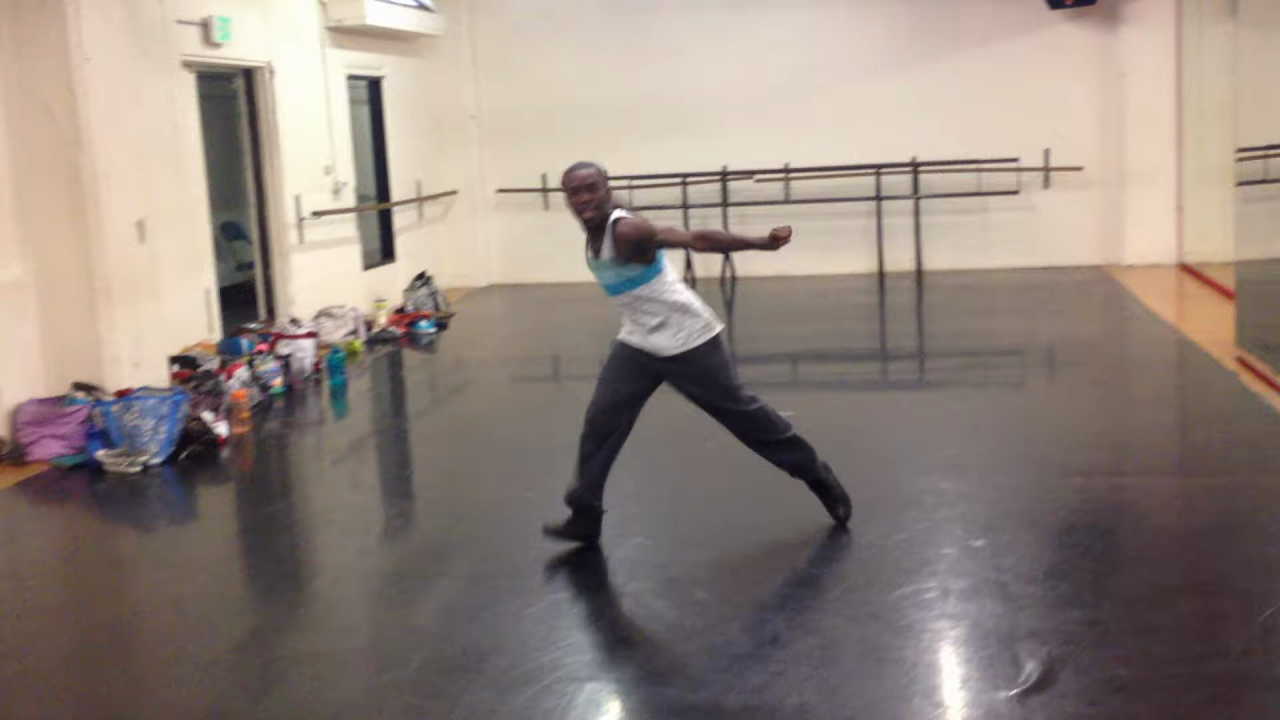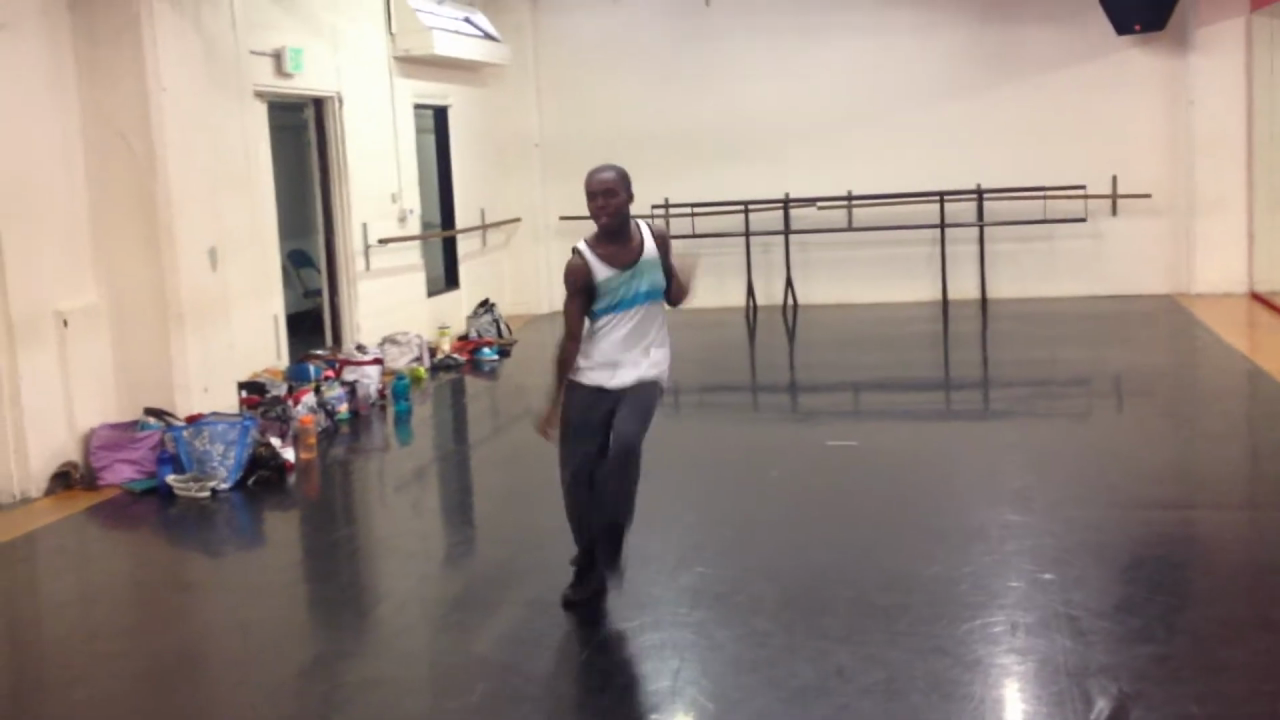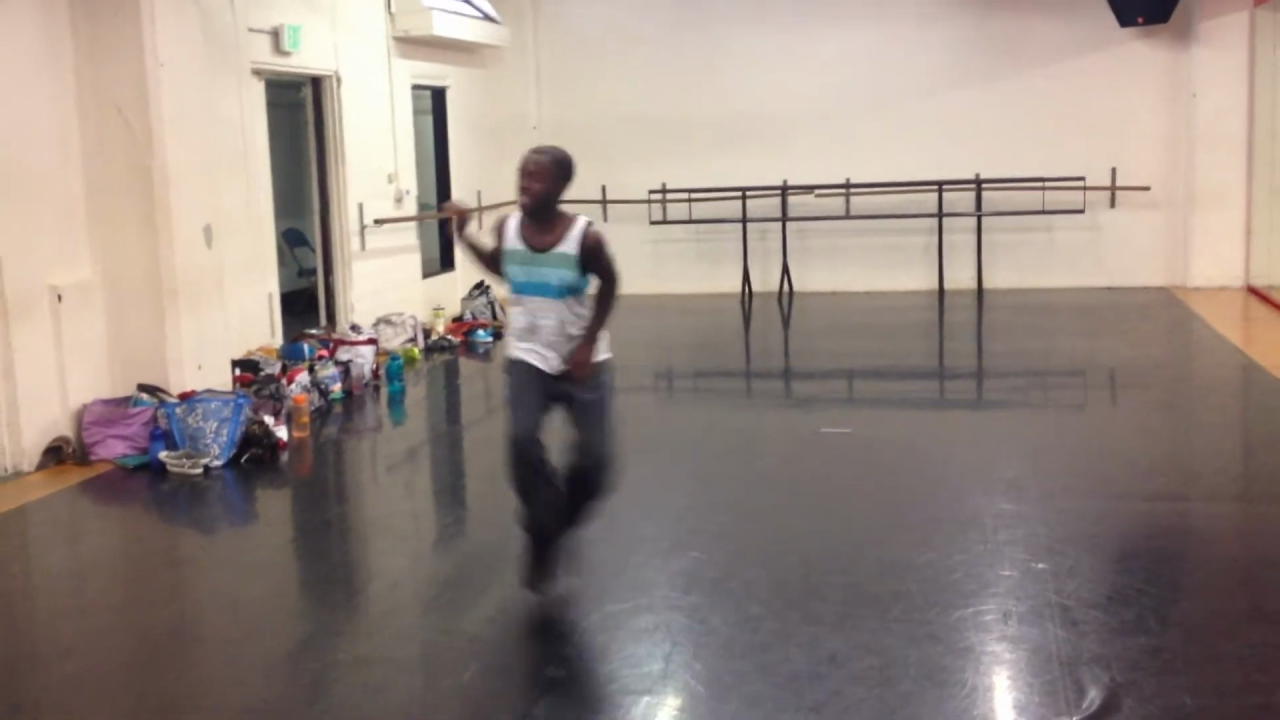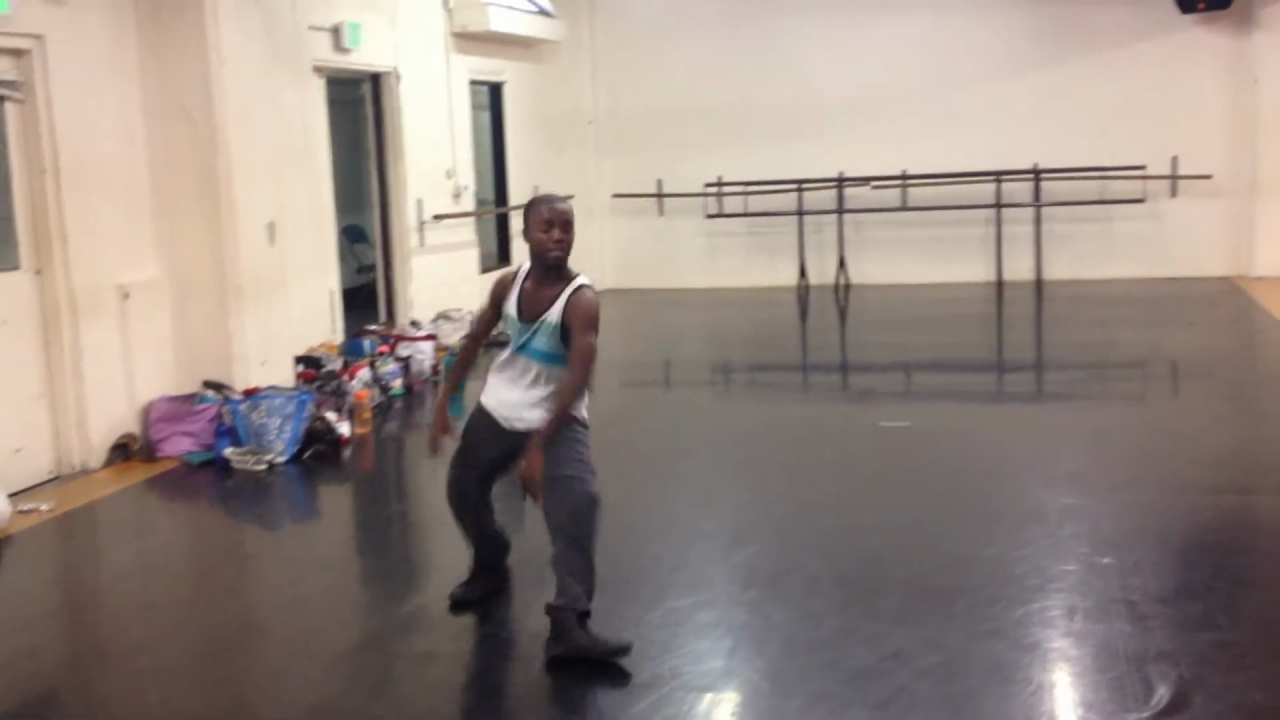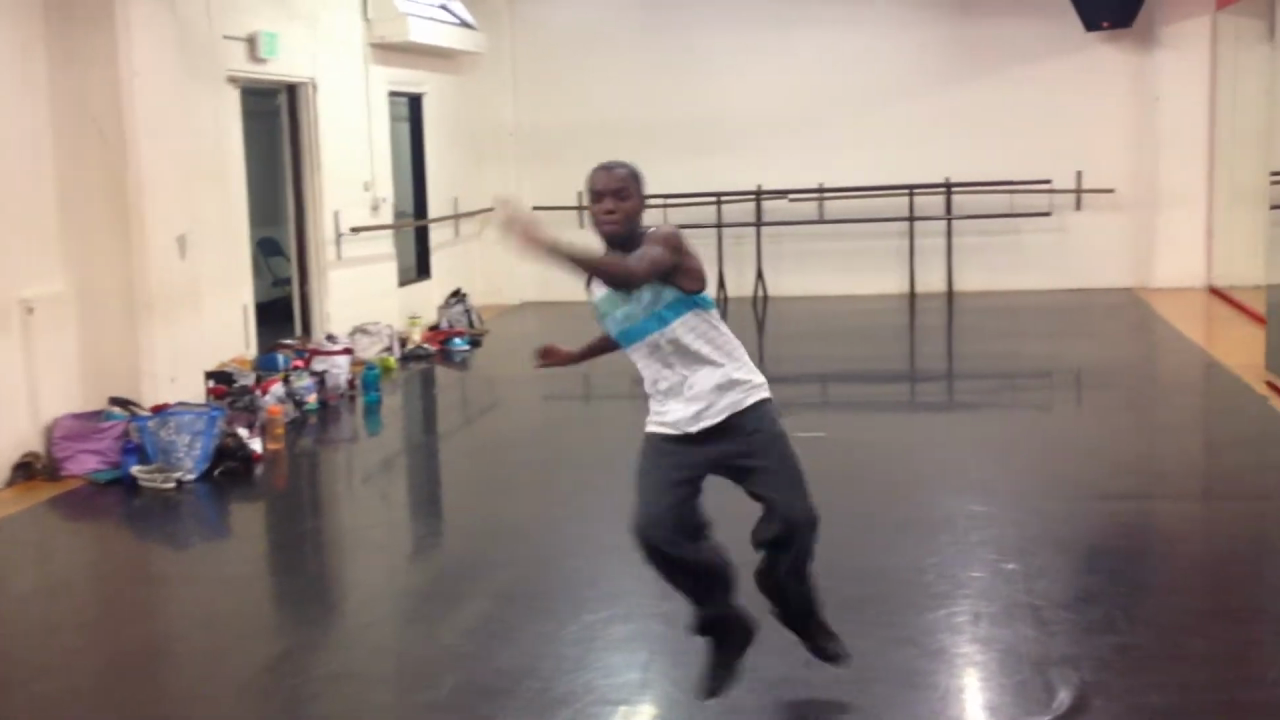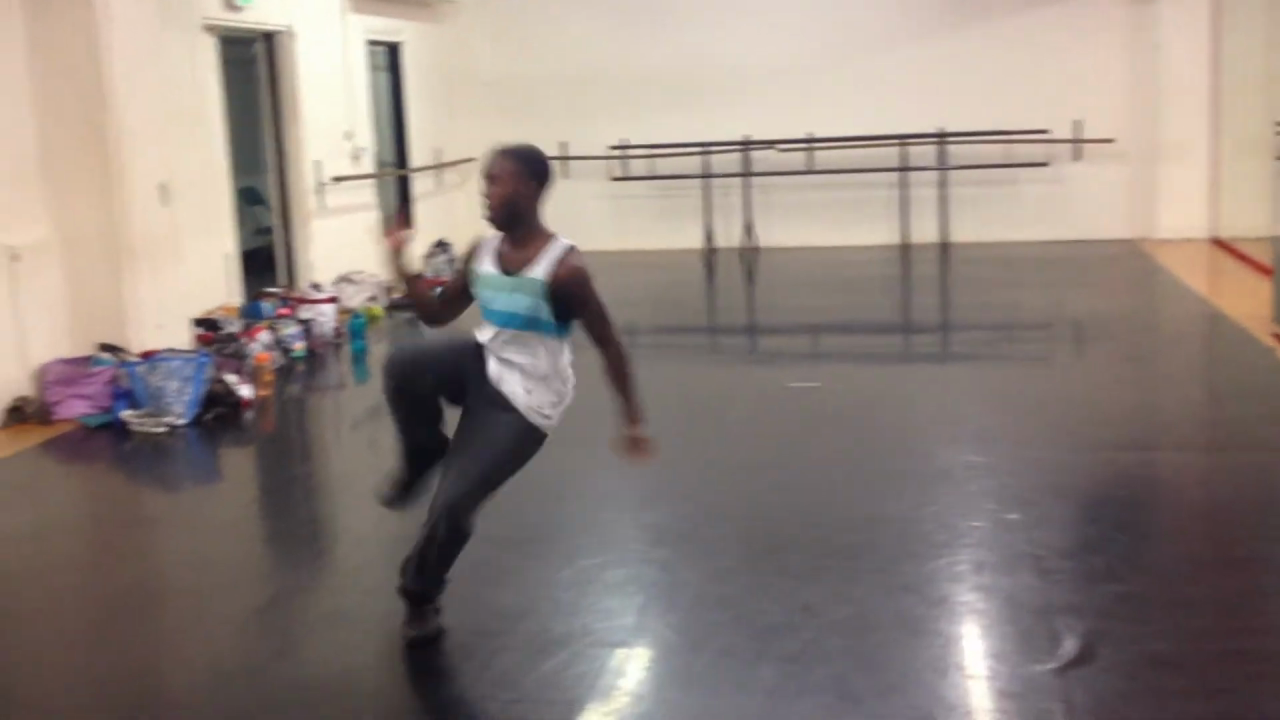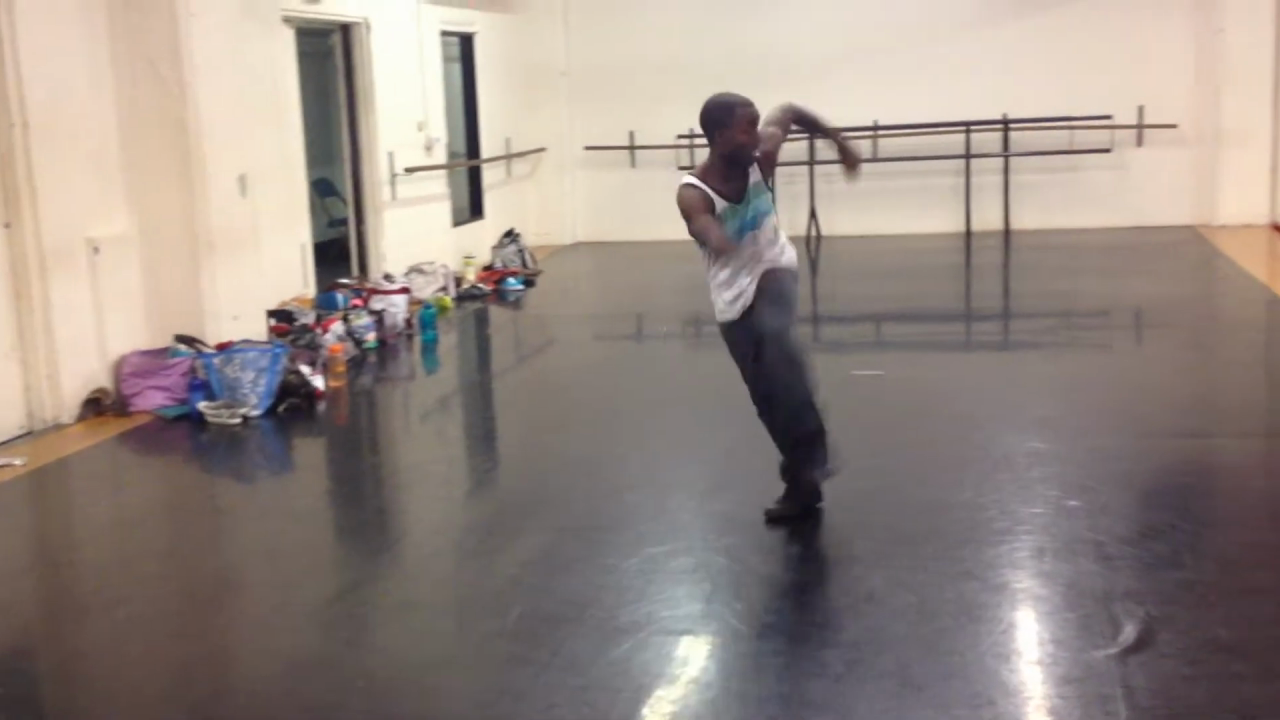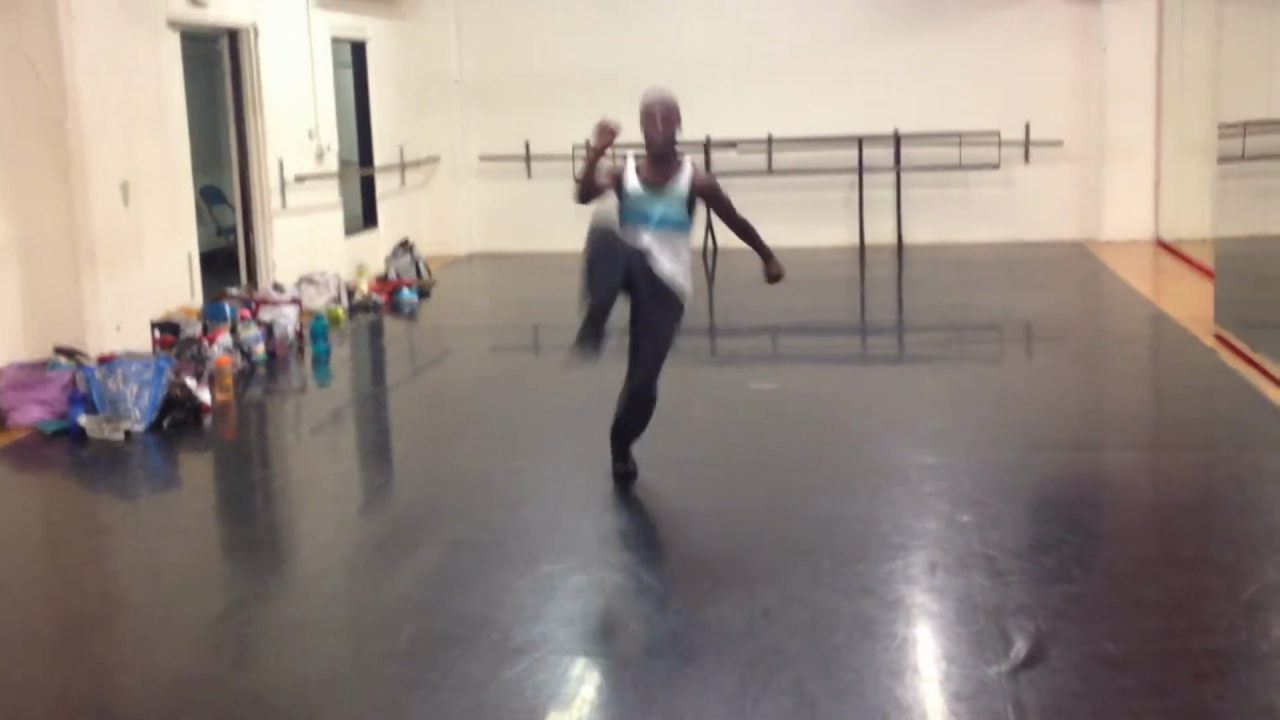
dt=0.7s
person 1, frame 1
left shoulder: (627, 230)
right shoulder: (597, 236)
left elbow: (697, 239)
left wrist: (764, 243)
left hip: (688, 337)
right hip: (641, 340)
left knee: (742, 413)
right knee: (602, 419)
left ankle: (819, 477)
right ankle: (585, 515)
person 1, frame 2
left shoulder: (655, 238)
right shoulder: (580, 262)
left elbow: (671, 298)
right elbow: (571, 337)
left wrist: (682, 284)
right wrist: (555, 403)
left hip: (643, 375)
right hip: (590, 380)
left knee: (624, 447)
right knee: (580, 473)
left ankle: (609, 546)
right ankle: (591, 568)
person 1, frame 3
left shoulder: (586, 238)
right shoulder: (507, 227)
left elbow: (609, 286)
left wrist: (589, 341)
right wrist: (465, 237)
left hip: (581, 360)
right hip: (527, 356)
left knee: (595, 457)
right knee: (522, 442)
left ankle: (560, 525)
right ankle: (543, 537)
person 1, frame 4
left shoulder: (582, 302)
right shoulder: (509, 284)
left elbow: (577, 381)
right elbow: (474, 342)
left wrist: (539, 449)
right wrist: (442, 405)
left hip: (560, 419)
right hip: (498, 410)
left knee: (577, 503)
right knee: (464, 492)
left ankle: (568, 626)
right ankle: (489, 570)
person 1, frame 5
left shoulder: (666, 245)
right shoulder: (598, 281)
left elbow: (633, 275)
left wrist: (549, 246)
right wrist: (575, 353)
left hip: (737, 403)
right hip: (671, 421)
left knee: (791, 521)
right knee: (660, 533)
left ankle: (799, 611)
right ankle: (725, 625)
person 1, frame 6
left shoulder: (565, 267)
right shoulder: (482, 252)
left elbow: (608, 343)
right elbow: (436, 314)
left wrist: (632, 419)
right wrist: (404, 272)
left hip: (527, 398)
right hip: (482, 366)
left knee: (452, 506)
right knee: (405, 366)
left ankle: (420, 594)
right ankle: (426, 454)
person 1, frame 7
left shoulder: (756, 152)
right shoulder: (691, 193)
left elbow: (791, 111)
right elbow: (717, 248)
left wrist: (839, 142)
left hip: (772, 269)
right hip: (732, 293)
left knee: (773, 336)
right knee: (764, 390)
left ankle: (808, 456)
right ankle: (802, 477)
person 1, frame 8
left shoulder: (697, 179)
right shoulder: (622, 173)
left elbow: (736, 223)
right elbow: (584, 195)
left wrist: (769, 258)
right wrist: (596, 153)
left hip: (667, 283)
right hip: (628, 265)
left knee: (644, 376)
right knee: (604, 237)
left ankle: (622, 444)
right ankle: (594, 324)
